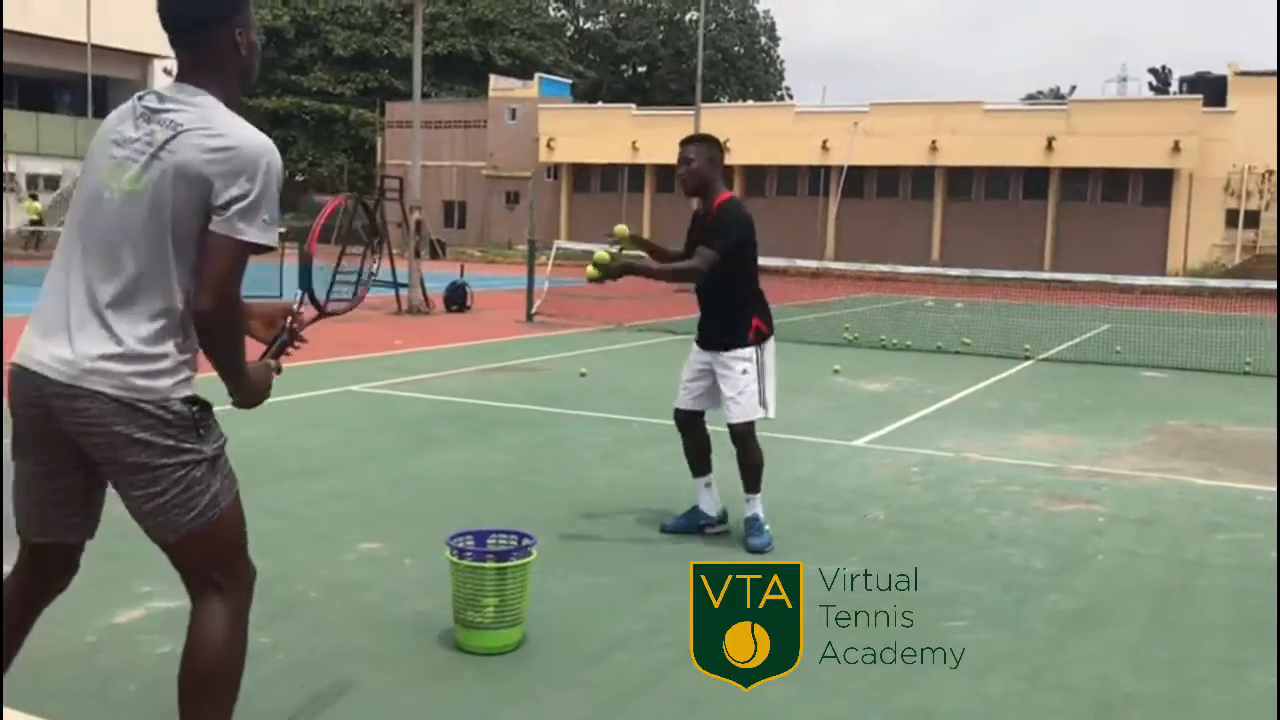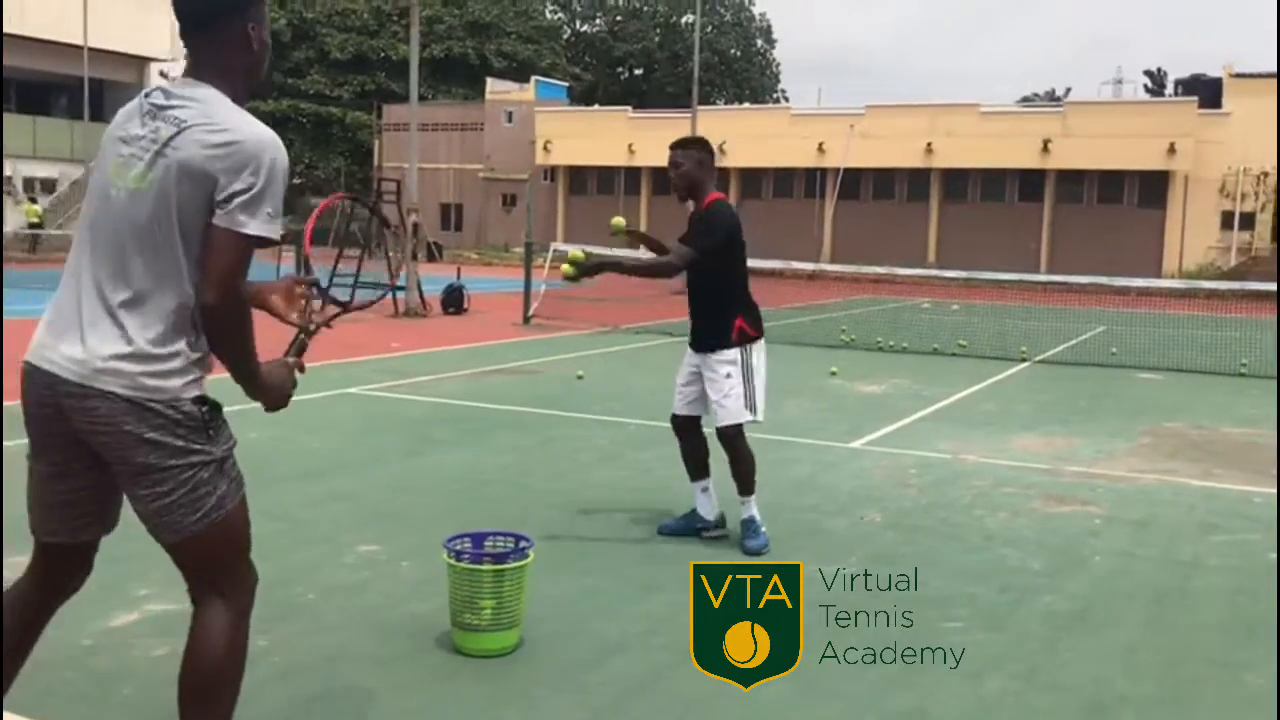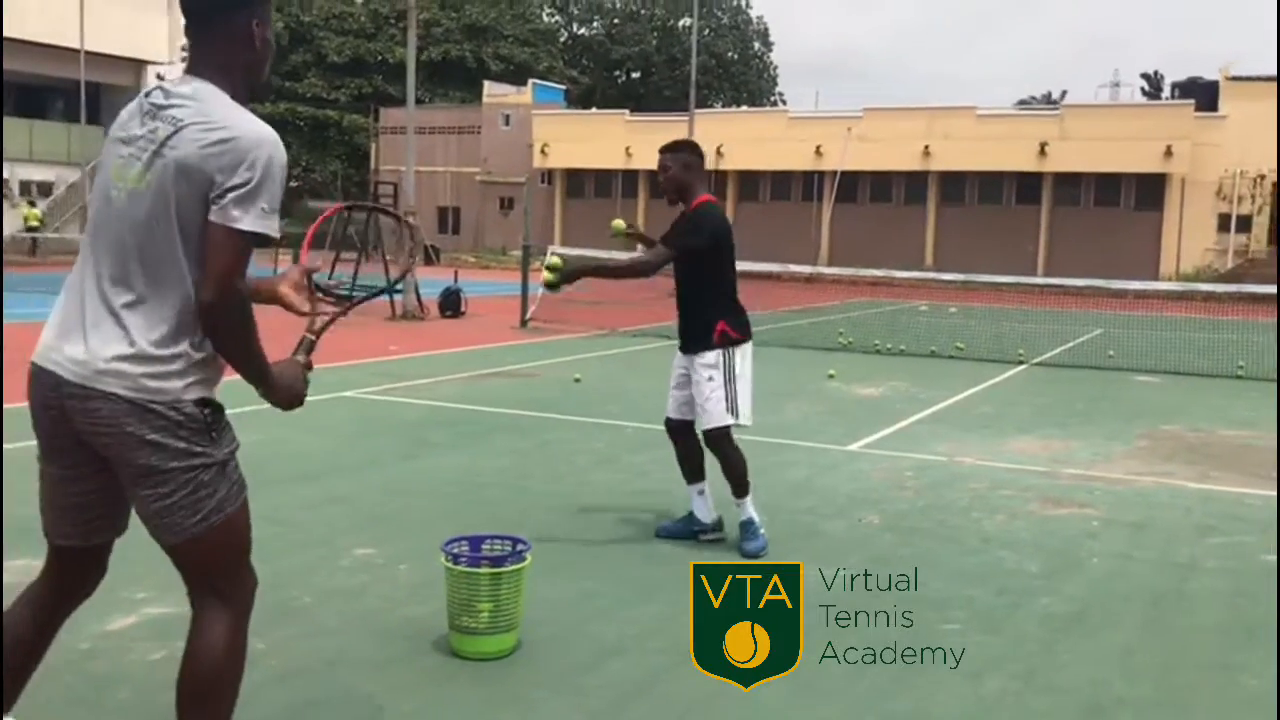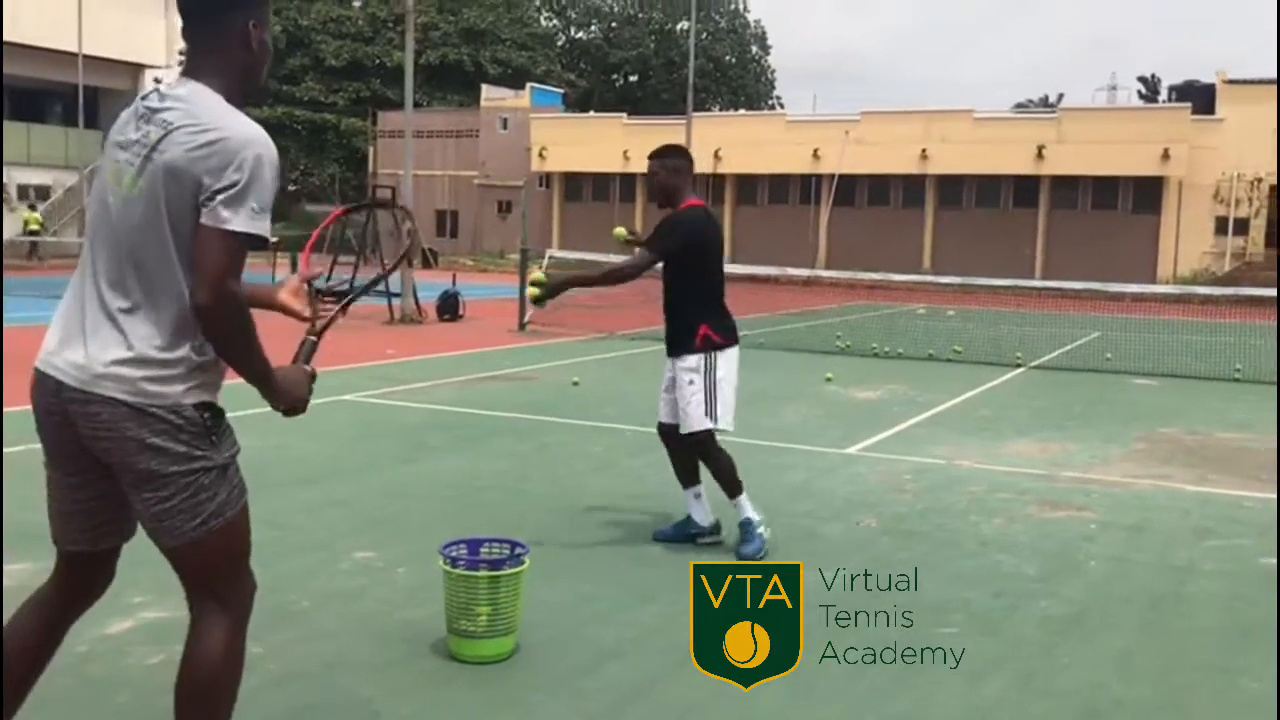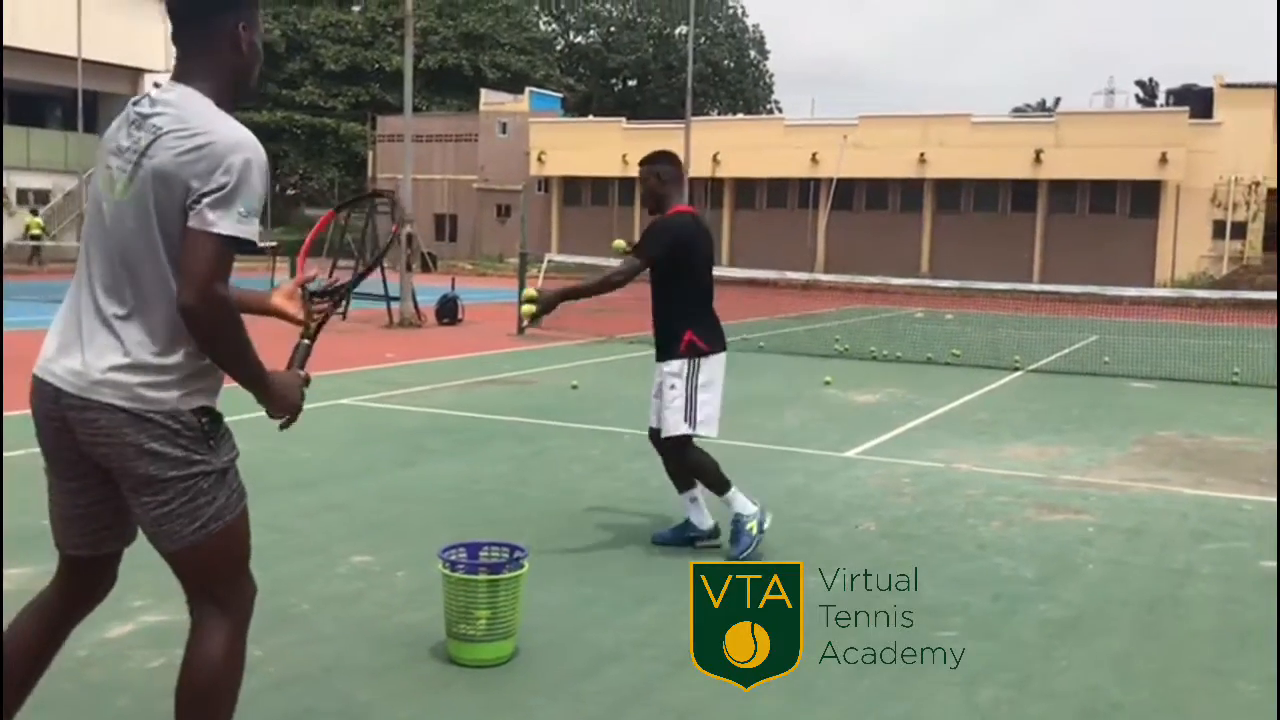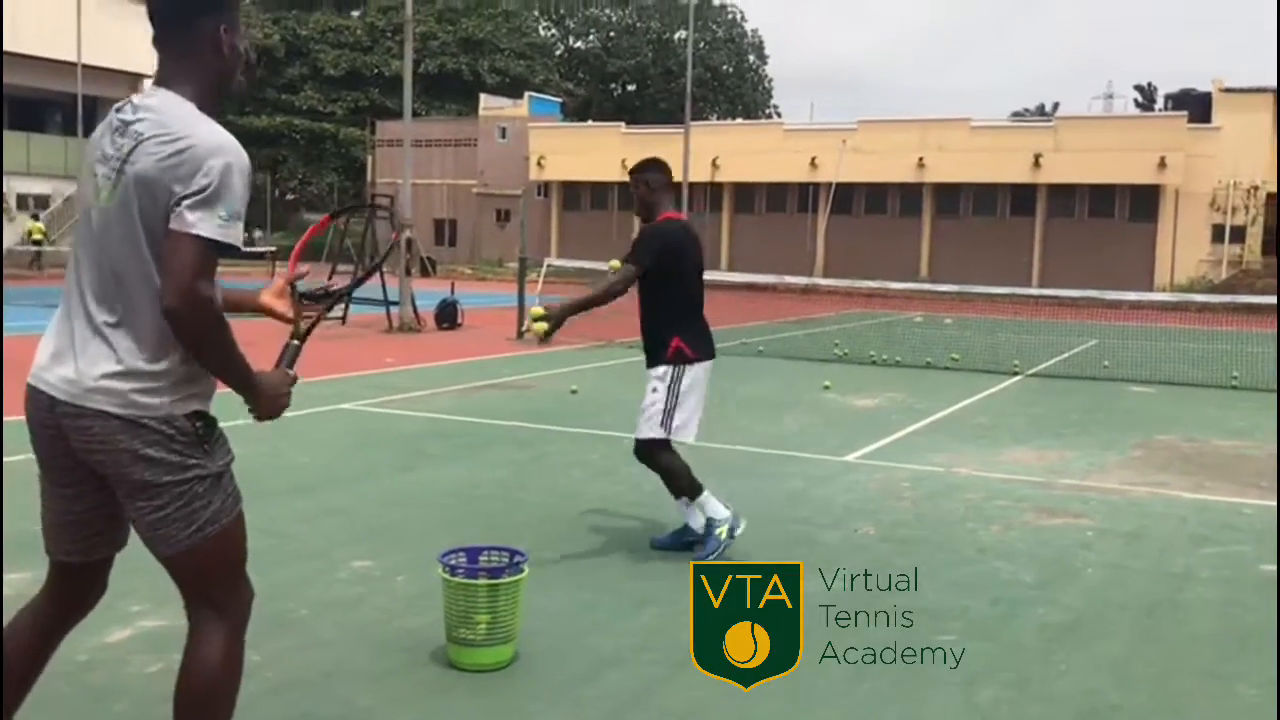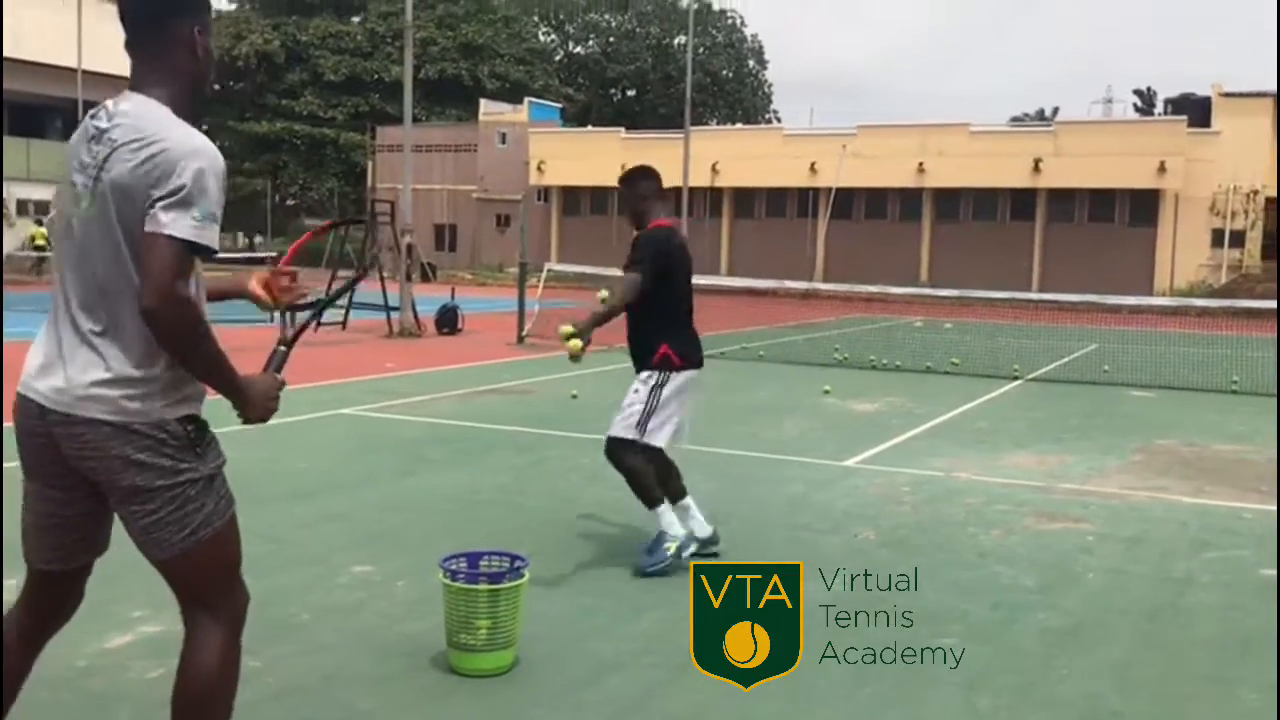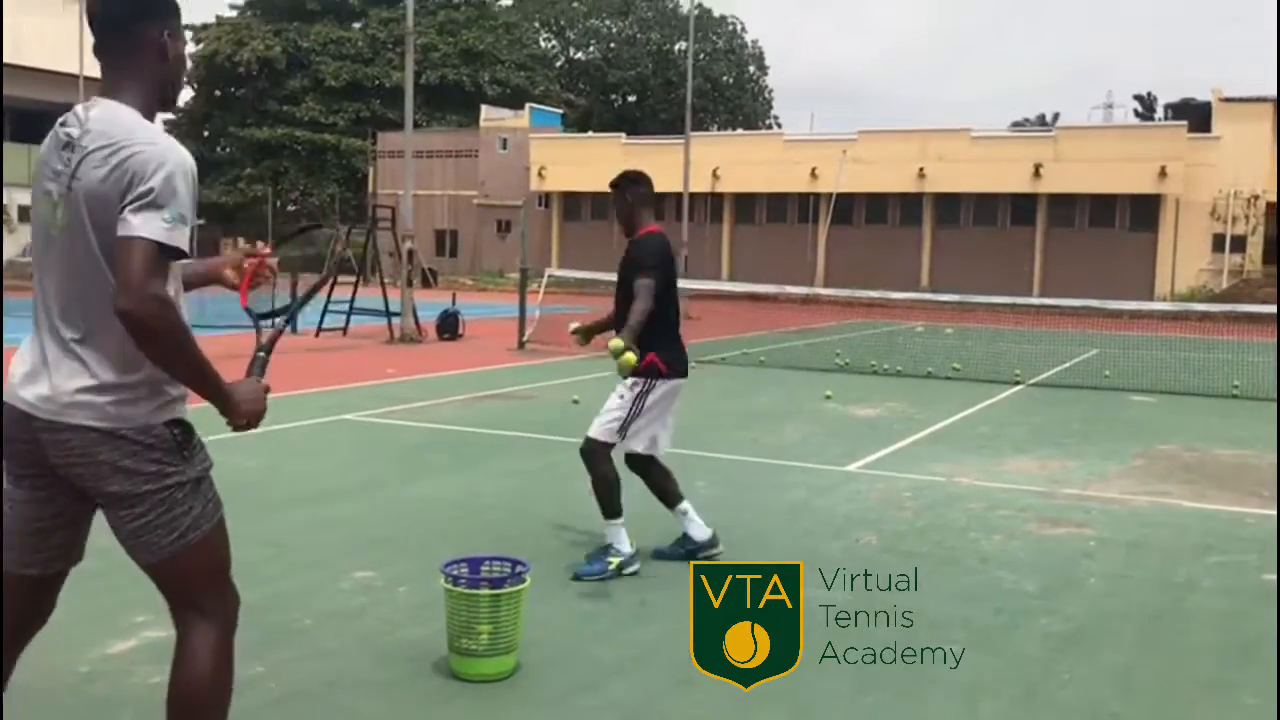
dt=0.1s
person 1, frame 1
left shoulder: (124, 119)
right shoulder: (245, 150)
right elbow: (209, 300)
left wrist: (242, 316)
right wrist: (241, 376)
right hip: (133, 395)
right knee: (225, 584)
person 1, frame 2
left shoulder: (134, 115)
right shoulder: (250, 144)
right elbow: (214, 298)
left wrist: (260, 295)
right wrist: (256, 378)
right hip: (146, 396)
right knee: (226, 588)
person 1, frame 3
left shoulder: (137, 114)
right shoulder: (249, 141)
right elbow: (214, 295)
left wrist: (267, 289)
right wrist: (268, 378)
left hip: (60, 375)
right hip: (148, 397)
left knee: (67, 573)
right knee: (225, 593)
person 1, frame 4
left shoulder: (138, 116)
right shoulder: (240, 142)
right elbow: (209, 296)
left wrist: (270, 297)
right wrist: (273, 382)
left hip: (64, 381)
right hip: (150, 403)
left knee: (77, 578)
right knee: (224, 598)
person 1, frame 5
left shoulder: (131, 122)
right shoulder: (230, 146)
right elbow: (197, 299)
left wrist: (263, 302)
right wrist: (267, 385)
left hip: (62, 387)
right hip: (148, 408)
left knee: (78, 581)
right knee: (225, 601)
person 1, frame 6
left shoulder: (116, 127)
right shoulder: (211, 150)
right elbow: (179, 302)
left wrist: (254, 300)
right wrist: (252, 385)
left hip: (58, 396)
right hip: (144, 415)
left knee: (69, 590)
right knee: (222, 605)
person 1, frame 7
left shoulder: (92, 132)
right shoulder: (186, 151)
right elbow: (159, 302)
left wrist: (237, 286)
right wrist: (239, 389)
right hip: (134, 419)
right knee: (217, 608)
person 1, frame 8
left shoulder: (62, 139)
right shoulder: (157, 155)
right elbow: (137, 304)
left wrist: (207, 272)
right wrist: (225, 394)
right hip: (124, 426)
right knee: (209, 611)
person 2, frame 1
left shoulder: (731, 215)
right shoulder: (702, 215)
left elbow: (698, 268)
right elbow: (687, 260)
left wrist: (632, 270)
right wrist: (645, 246)
left hip: (743, 340)
right hip: (708, 338)
left knee: (741, 429)
right knee: (687, 417)
left ankle: (755, 515)
right ankle: (709, 508)
person 2, frame 2
left shoulder: (716, 215)
right shoulder: (704, 215)
left elbow: (671, 266)
right elbow: (681, 259)
left wrist: (606, 263)
right wrist: (644, 239)
left hip: (733, 341)
right hip: (704, 340)
left knee: (730, 431)
right knee: (684, 422)
left ankle: (751, 518)
right ankle: (707, 512)
person 2, frame 3
left shoulder: (702, 217)
right shoulder: (694, 217)
left elbow: (649, 266)
left wrist: (584, 269)
right wrist: (646, 239)
left hip: (719, 343)
right hip: (693, 343)
left knee: (716, 434)
right knee: (677, 426)
left ankle: (749, 520)
right ankle: (704, 516)
person 2, frame 4
left shoulder: (682, 221)
right shoulder: (698, 219)
left elbow: (631, 269)
left wrist: (567, 281)
right wrist: (645, 245)
left hip: (705, 346)
right hip: (688, 345)
left knee: (699, 438)
right knee: (670, 431)
left ankle: (751, 520)
right ankle: (702, 519)
person 2, frame 5
left shoulder: (669, 226)
right shoulder: (690, 225)
left elbow: (620, 277)
left wrist: (560, 295)
right wrist: (639, 253)
left hip: (692, 351)
right hip: (680, 350)
left knee: (679, 442)
right knee: (661, 436)
left ankle: (746, 514)
right ankle: (700, 522)
person 2, frame 6
left shoulder: (657, 233)
right shoulder: (681, 233)
left elbow: (619, 285)
left wrist: (564, 311)
right wrist: (630, 268)
left hip: (680, 356)
right hip: (676, 353)
left knee: (651, 448)
right knee: (653, 443)
left ankle: (719, 517)
right ankle: (699, 525)
person 2, frame 7
left shoulder: (651, 240)
right shoulder: (669, 239)
left elbow: (628, 293)
left wrist: (587, 326)
right wrist: (616, 302)
left hip: (666, 362)
right hip: (671, 360)
left knee: (620, 447)
right knee: (645, 448)
left ankle: (672, 532)
right ankle: (696, 531)
person 2, frame 8
left shoulder: (645, 247)
right shoulder: (650, 246)
left elbow: (644, 299)
left wrist: (626, 338)
right wrist: (591, 328)
left hip: (652, 370)
right hip: (653, 371)
left knee: (595, 449)
right knee: (642, 456)
left ankle: (619, 548)
right ankle: (697, 534)
